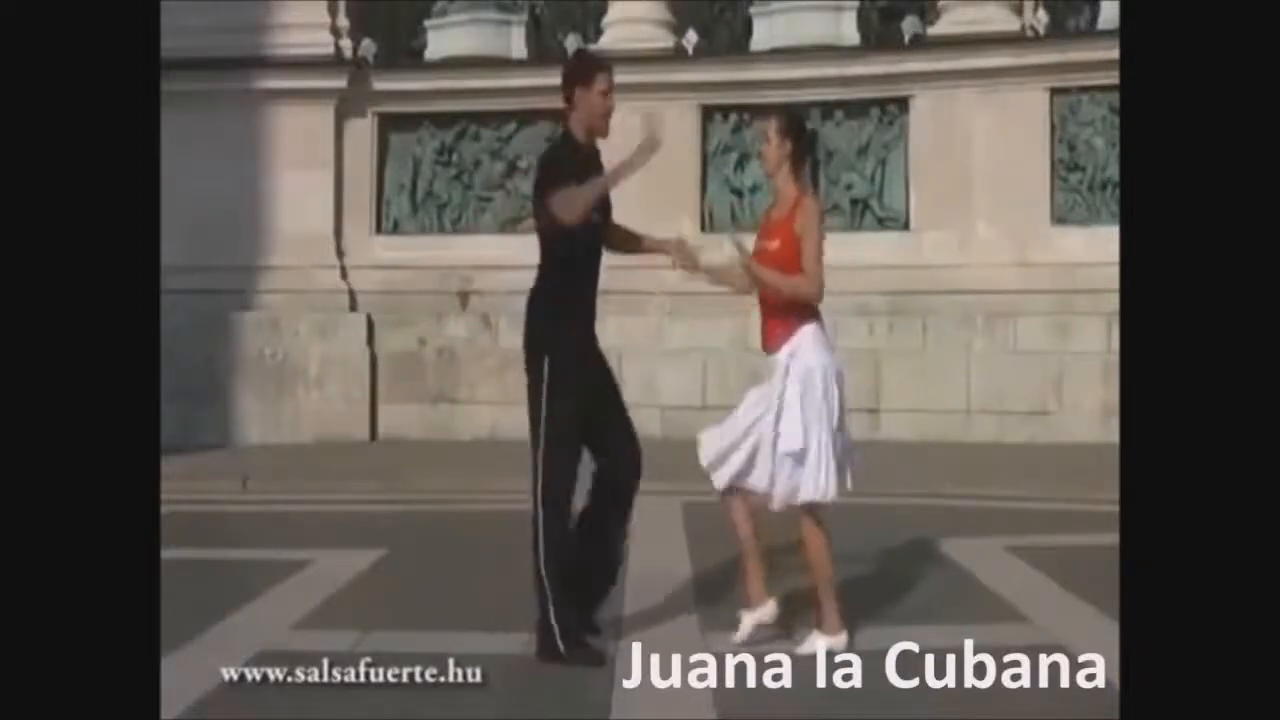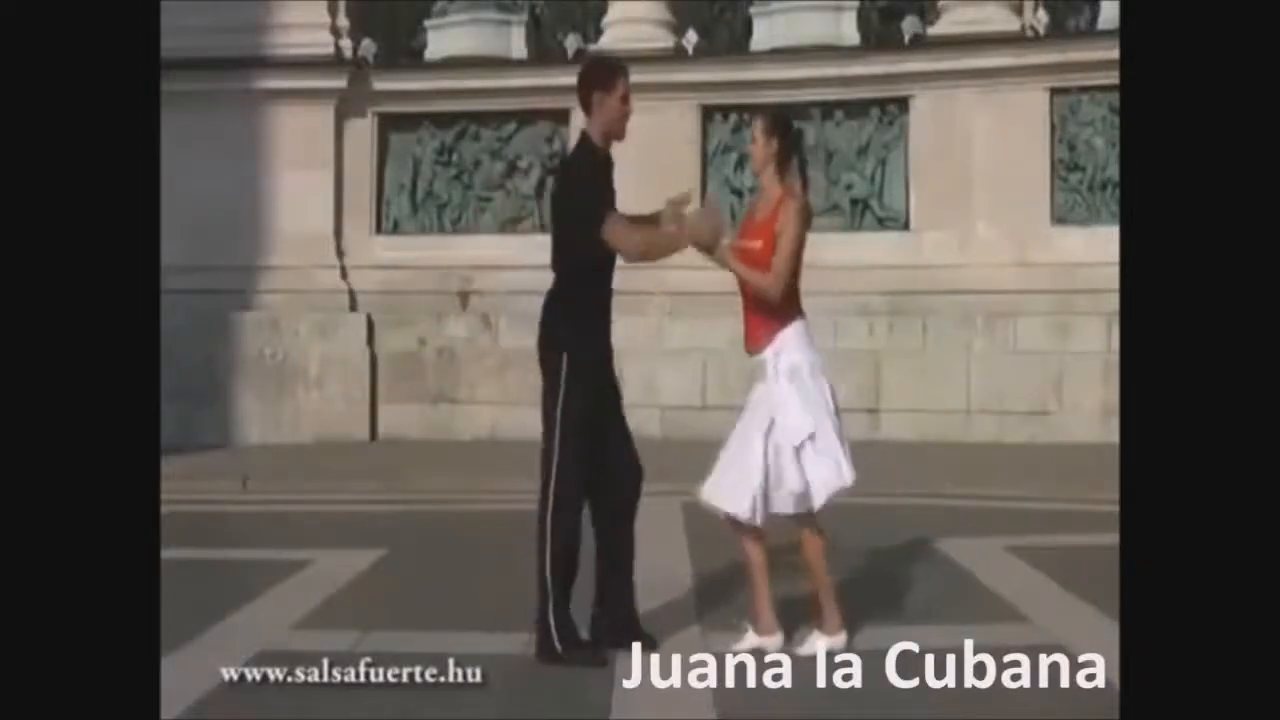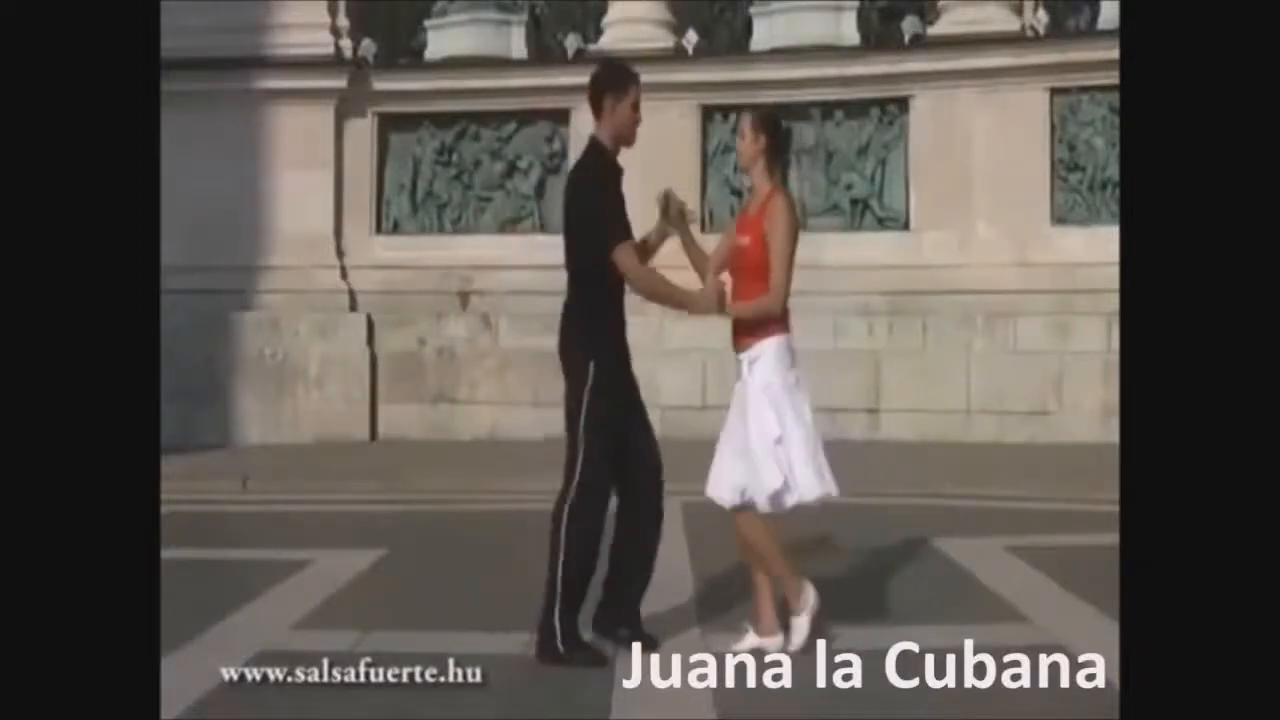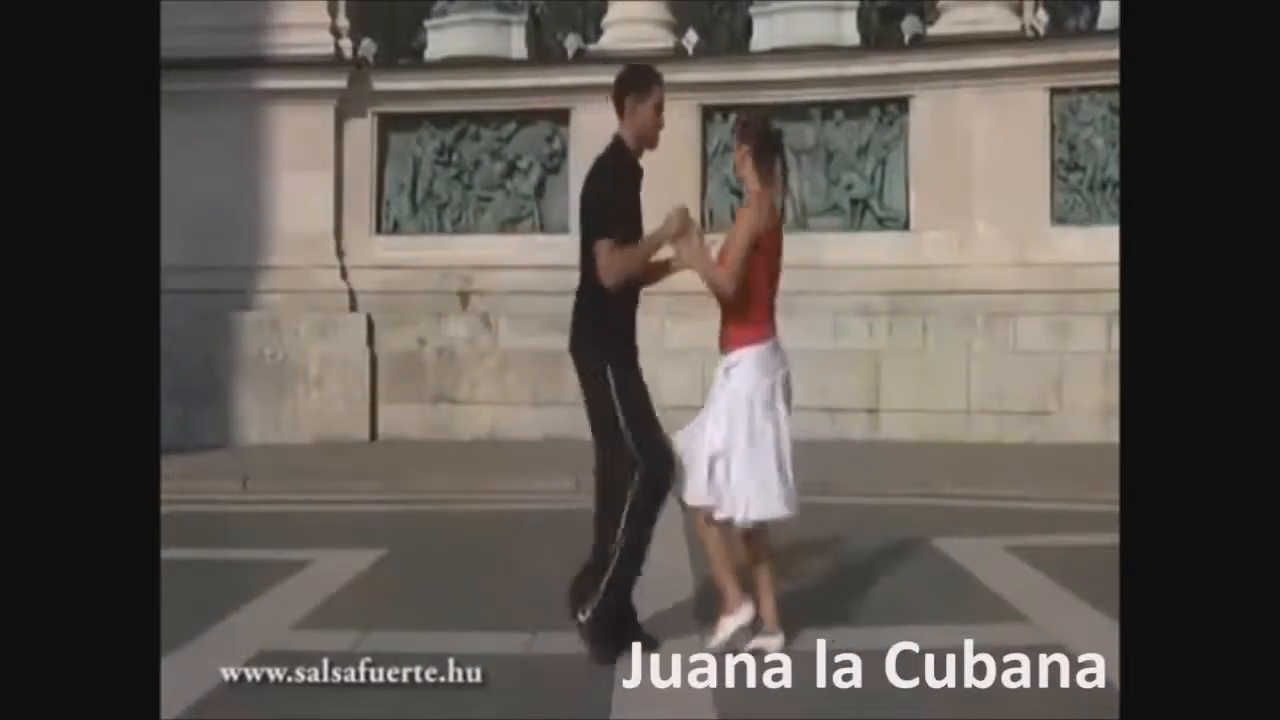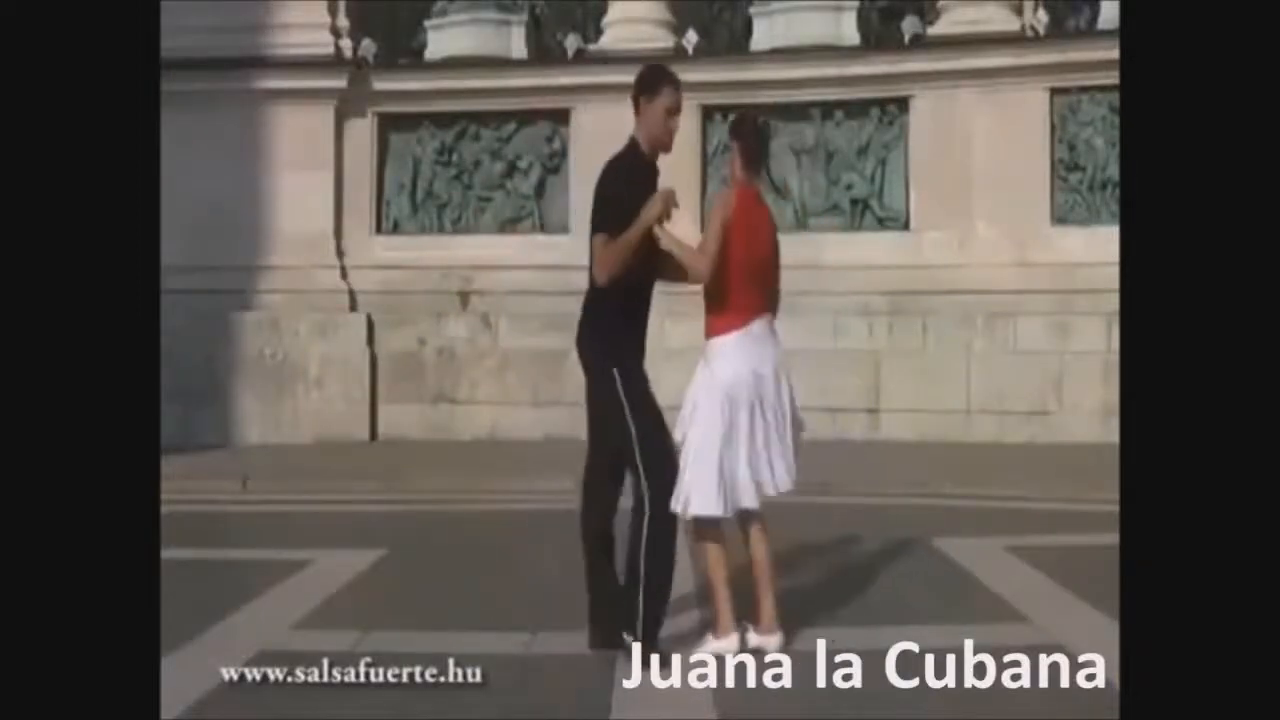
dt=0.2s
person 1, frame 1
left shoulder: (589, 162)
right shoulder: (557, 162)
right elbow: (566, 213)
left wrist: (657, 244)
right wrist: (630, 164)
left hip: (581, 341)
right hip: (553, 343)
left knee: (622, 459)
right knee: (555, 481)
left ankle: (581, 590)
right ankle: (557, 630)
person 1, frame 2
left shoulder: (596, 167)
right shoulder: (580, 171)
right elbow: (628, 245)
left wrist: (661, 218)
right wrist: (684, 232)
left hip: (591, 346)
right hip: (569, 347)
left knee: (619, 476)
right knee: (565, 485)
left ankle: (613, 616)
right ankle: (554, 632)
person 1, frame 3
left shoulder: (604, 173)
right shoulder: (591, 178)
right elbow: (635, 275)
left wrist: (661, 230)
right wrist: (700, 301)
left hip: (606, 347)
right hip: (590, 349)
left knee: (643, 477)
right knee: (587, 484)
left ankle: (620, 612)
right ankle: (557, 632)
person 1, frame 4
left shoulder: (626, 172)
right shoulder: (608, 175)
right elbow: (611, 272)
left wrist: (669, 255)
right wrist: (659, 237)
left hip: (610, 344)
right hip: (602, 345)
left knee: (620, 473)
right knee: (651, 464)
left ankle: (610, 613)
right ankle: (593, 599)
person 1, frame 5
left shoulder: (647, 175)
right shoulder: (620, 175)
right elbow: (603, 270)
right wrist: (645, 220)
left hip: (619, 345)
right hip: (608, 345)
left knee: (607, 477)
right knee: (655, 473)
left ankle: (609, 618)
right ankle: (633, 626)
person 2, frame 1
left shoulder: (806, 207)
right shoulder: (770, 213)
left elbow: (810, 287)
left wrist: (755, 268)
right wrist: (702, 269)
left hip: (804, 360)
right hip: (782, 366)
left knee: (806, 502)
right knee: (729, 473)
left ankle: (832, 623)
right ankle: (758, 598)
person 2, frame 2
left shoulder: (792, 206)
right shoulder: (754, 211)
left elbow: (775, 286)
right elbow: (733, 265)
left wrist: (728, 255)
right wrist: (705, 238)
left hip: (790, 360)
right hip: (767, 367)
left knee: (795, 505)
right knee: (739, 499)
left ankle: (830, 621)
right ankle: (765, 624)
person 2, frame 3
left shoulder: (779, 207)
right shoulder: (748, 209)
left elbow: (774, 299)
right elbow: (713, 267)
left wrist: (721, 305)
right wrist: (681, 229)
left hip: (768, 362)
right hip: (752, 364)
left knee: (746, 503)
right knee: (744, 501)
left ankle: (796, 590)
right ankle: (766, 621)
person 2, frame 4
left shoulder: (755, 208)
right shoulder: (767, 209)
left elbow: (727, 281)
left wrist: (686, 248)
right wrist: (703, 257)
left hip: (746, 367)
right hip: (759, 364)
left knee: (702, 495)
right knee: (748, 500)
left ankle: (735, 601)
right ankle: (769, 623)
person 2, frame 5
left shoulder: (727, 199)
right shoulder: (765, 213)
left elbow: (704, 268)
left wrist: (660, 231)
left hip: (729, 358)
right hip: (764, 353)
left knee: (708, 505)
right knee: (747, 498)
left ankle: (724, 629)
right ankle: (767, 623)
